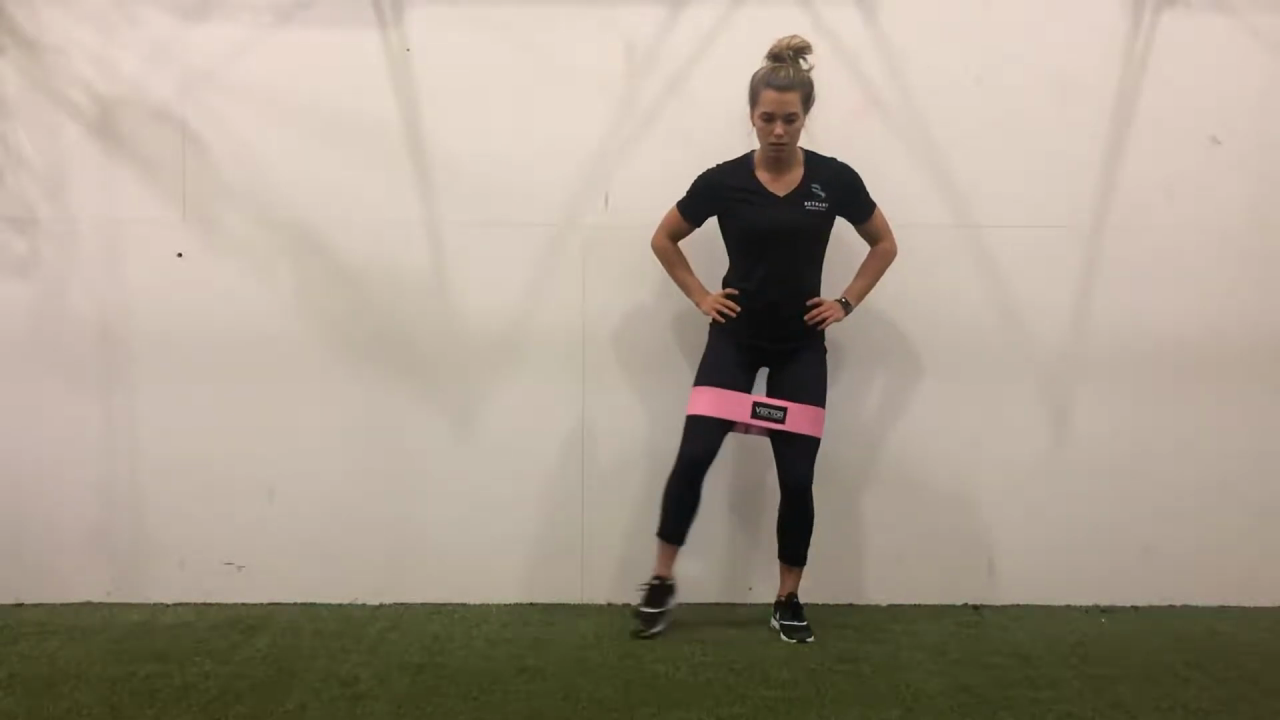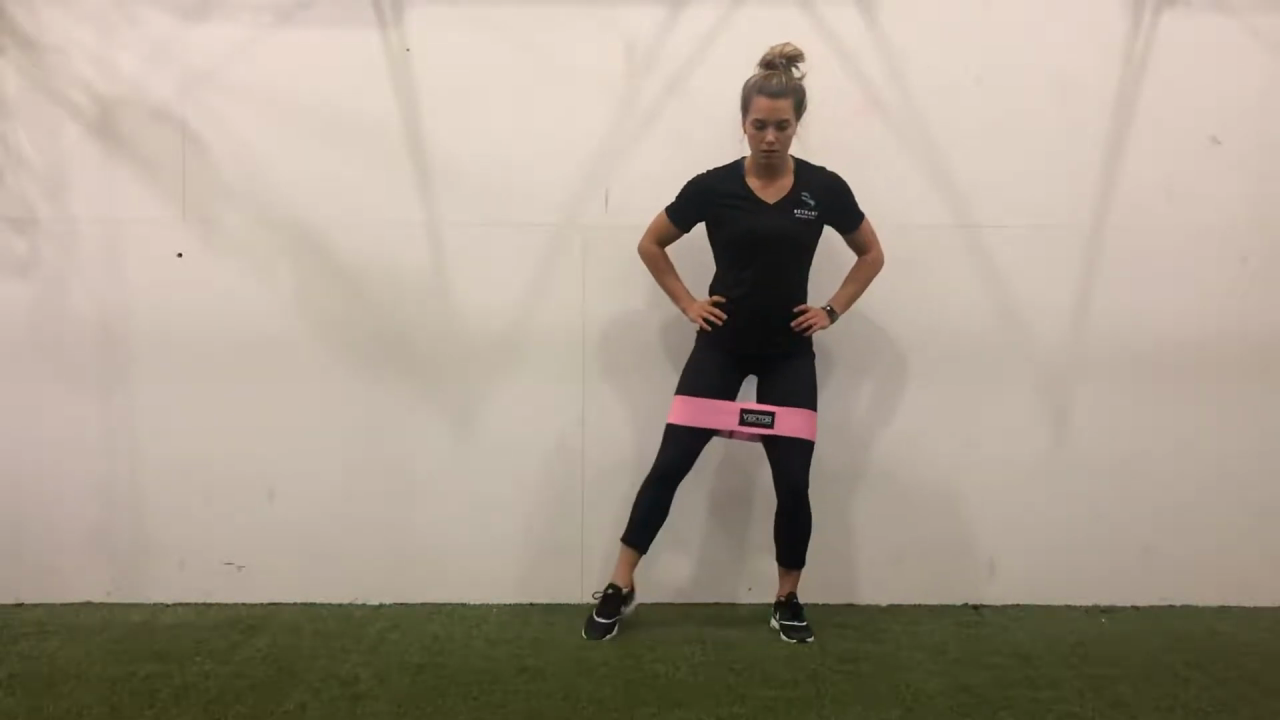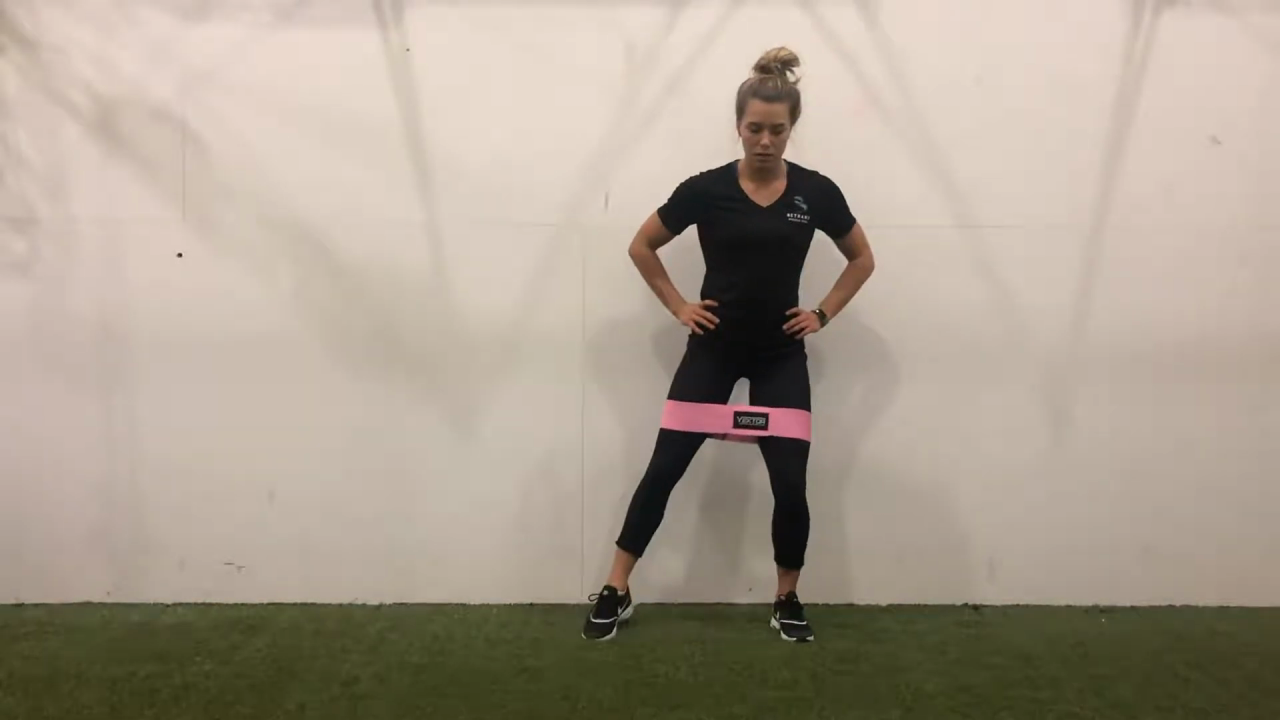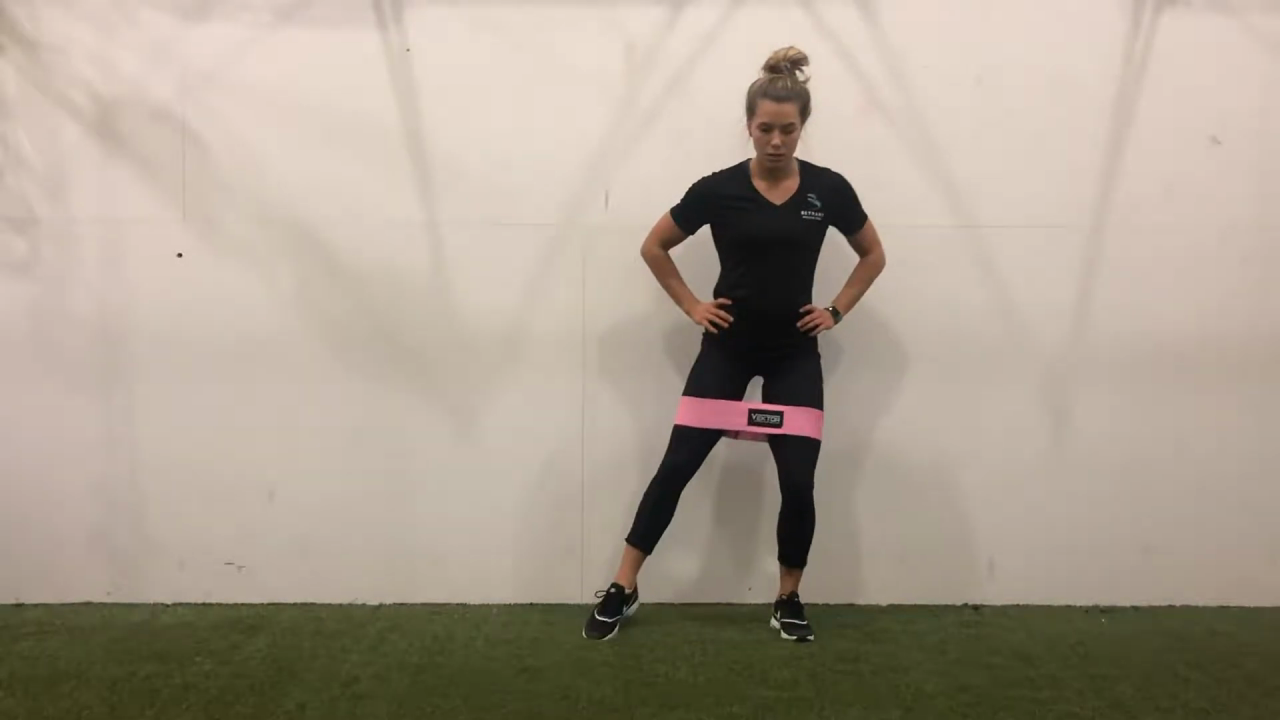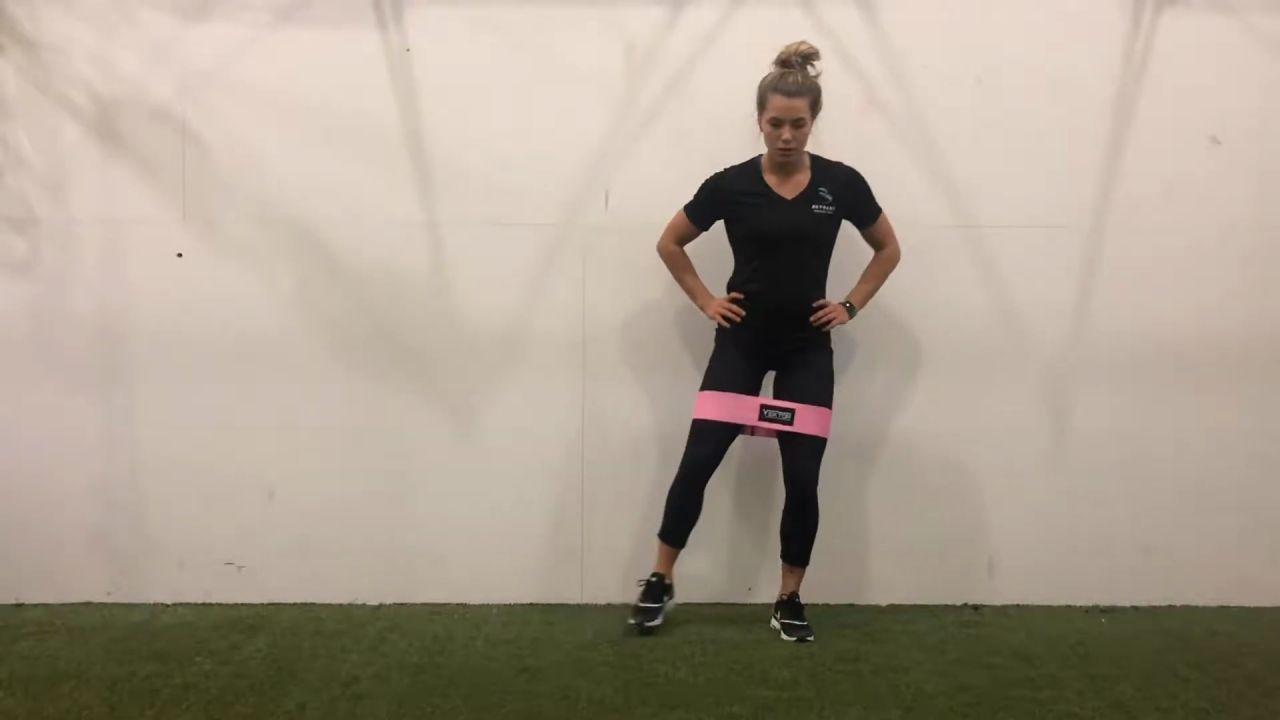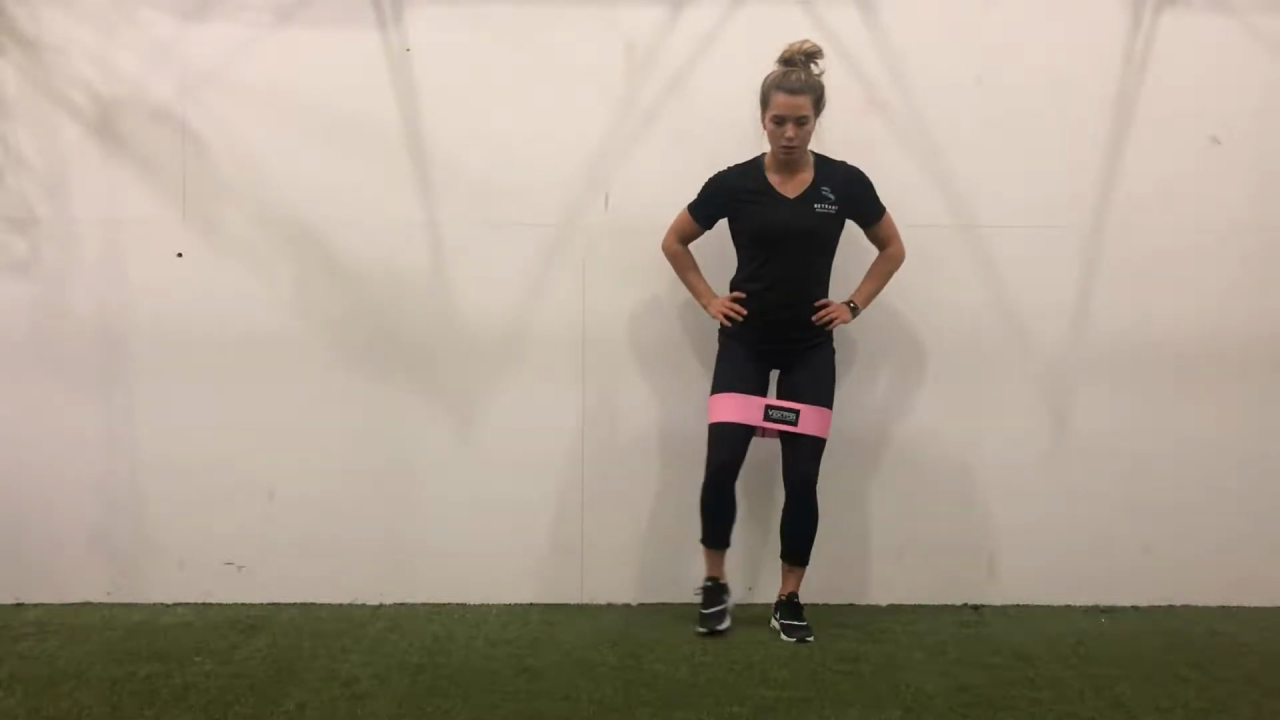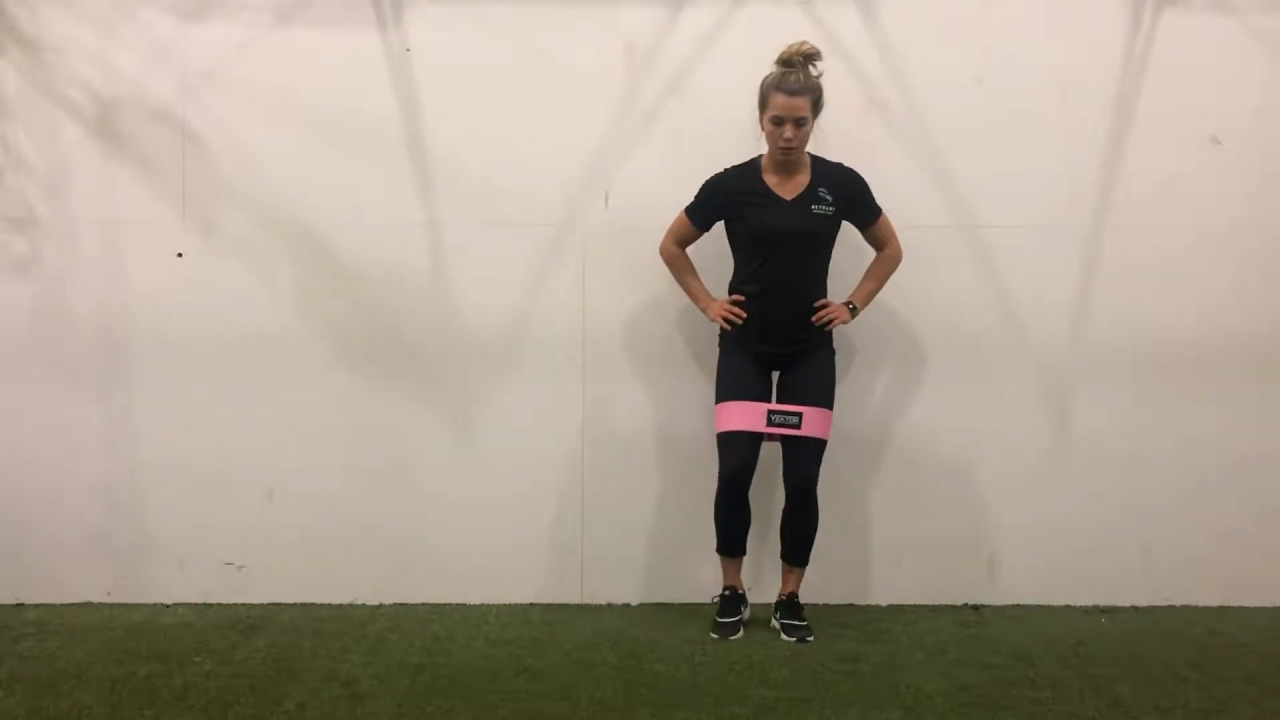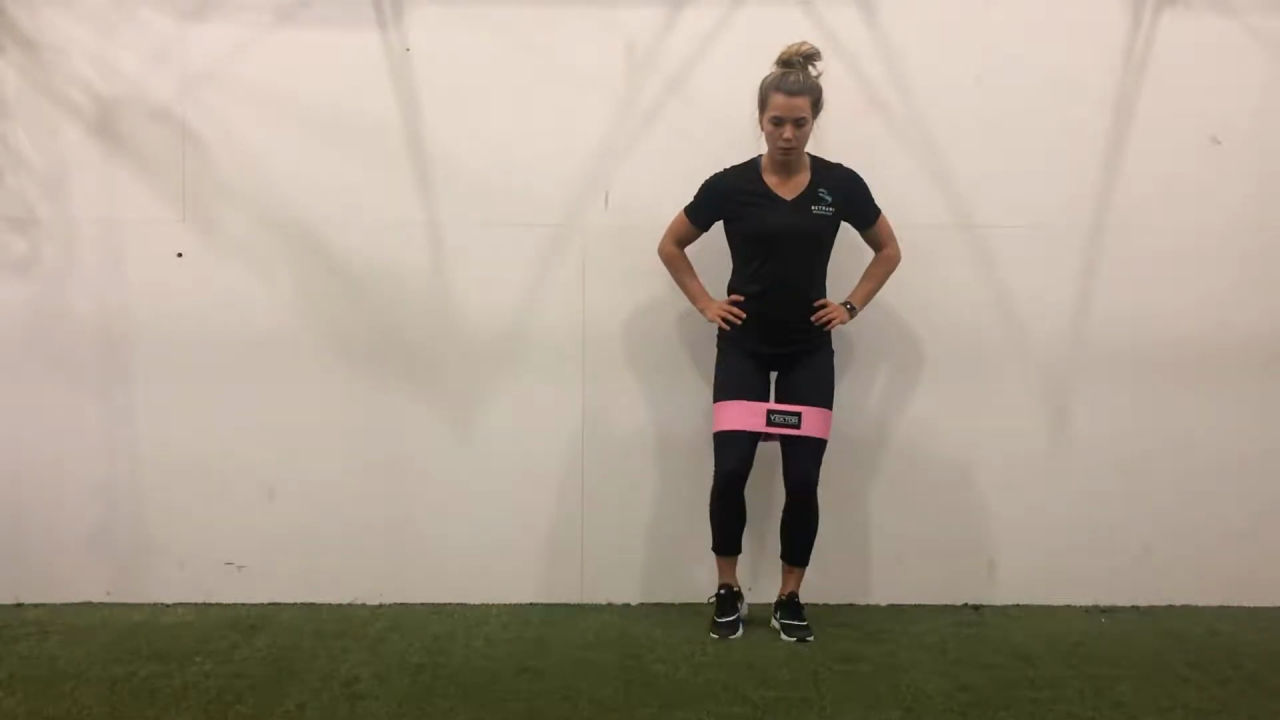
dt=0.2s
person 1, frame 1
left shoulder: (835, 178)
right shoulder: (723, 181)
left elbow: (884, 245)
right elbow: (663, 239)
left wrist: (846, 301)
right wrist: (699, 295)
left hip: (801, 346)
right hip: (734, 337)
left knee: (797, 480)
right knee: (693, 457)
left ankle: (788, 602)
right ankle: (661, 581)
person 1, frame 2
left shoulder: (824, 188)
right shoulder: (713, 186)
left elbow: (871, 255)
right elbow: (651, 244)
left wrist: (832, 310)
right wrist: (686, 302)
left hip: (788, 354)
right hip: (720, 347)
left knee: (793, 486)
right knee: (670, 466)
left ankle: (788, 602)
right ankle: (618, 590)
person 1, frame 3
left shoulder: (816, 192)
right shoulder: (705, 189)
left elbow: (862, 260)
right elbow: (641, 246)
left wrist: (823, 314)
right wrist: (677, 306)
left hip: (781, 357)
right hip: (713, 351)
left knee: (791, 486)
right knee: (665, 470)
left ankle: (787, 601)
right ankle: (615, 592)
person 1, frame 4
left shoulder: (828, 189)
right shoulder: (718, 188)
left elbow: (873, 256)
right elbow: (654, 247)
left wrist: (836, 310)
right wrist: (690, 305)
left hip: (794, 356)
right hip: (727, 349)
left knee: (799, 485)
right knee: (677, 468)
left ankle: (788, 601)
right ankle: (620, 591)
person 1, frame 5
left shoulder: (842, 183)
right shoulder: (731, 183)
left elbow: (888, 250)
right elbow: (670, 243)
left wrist: (850, 305)
right wrist: (705, 300)
left hip: (807, 350)
right hip: (741, 345)
left knee: (802, 482)
right knee: (697, 463)
left ankle: (788, 601)
right ankle: (658, 581)
person 1, frame 6
left shoulder: (844, 182)
right shoulder: (734, 182)
left elbow: (892, 249)
right elbow: (674, 242)
left wrist: (854, 305)
right wrist: (709, 299)
left hip: (810, 350)
right hip: (744, 343)
left knee: (801, 480)
right knee: (721, 466)
left ankle: (789, 600)
right ankle: (714, 585)
person 1, frame 7
left shoulder: (841, 183)
right shoulder: (731, 184)
left elbow: (889, 250)
right elbow: (672, 246)
left wrist: (852, 306)
right wrist: (706, 303)
left hip: (809, 351)
right hip: (745, 347)
left knee: (802, 482)
right knee: (735, 472)
left ankle: (789, 600)
right ankle: (731, 592)
person 1, frame 8
left shoulder: (841, 184)
right shoulder: (731, 184)
left elbow: (888, 251)
right elbow: (671, 246)
left wrist: (851, 305)
right wrist: (705, 303)
left hip: (808, 351)
right hip: (743, 346)
left knee: (802, 481)
right knee: (731, 472)
left ankle: (789, 599)
right ankle: (729, 591)
